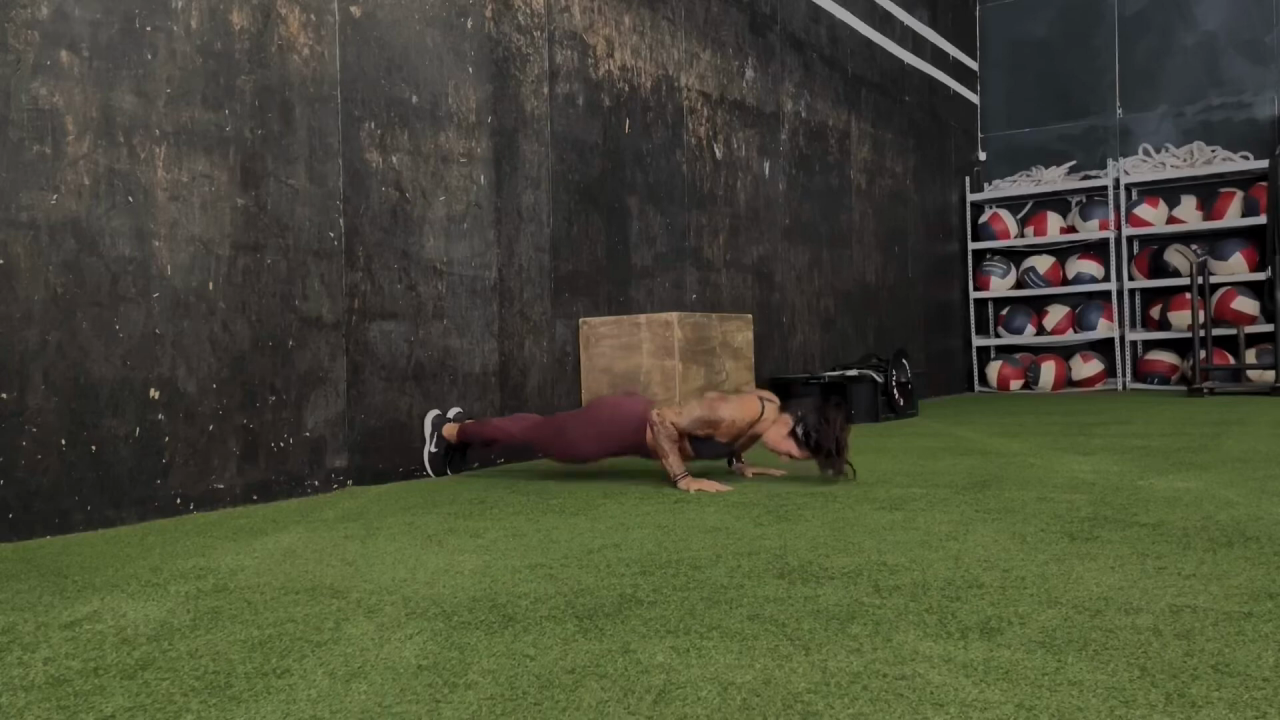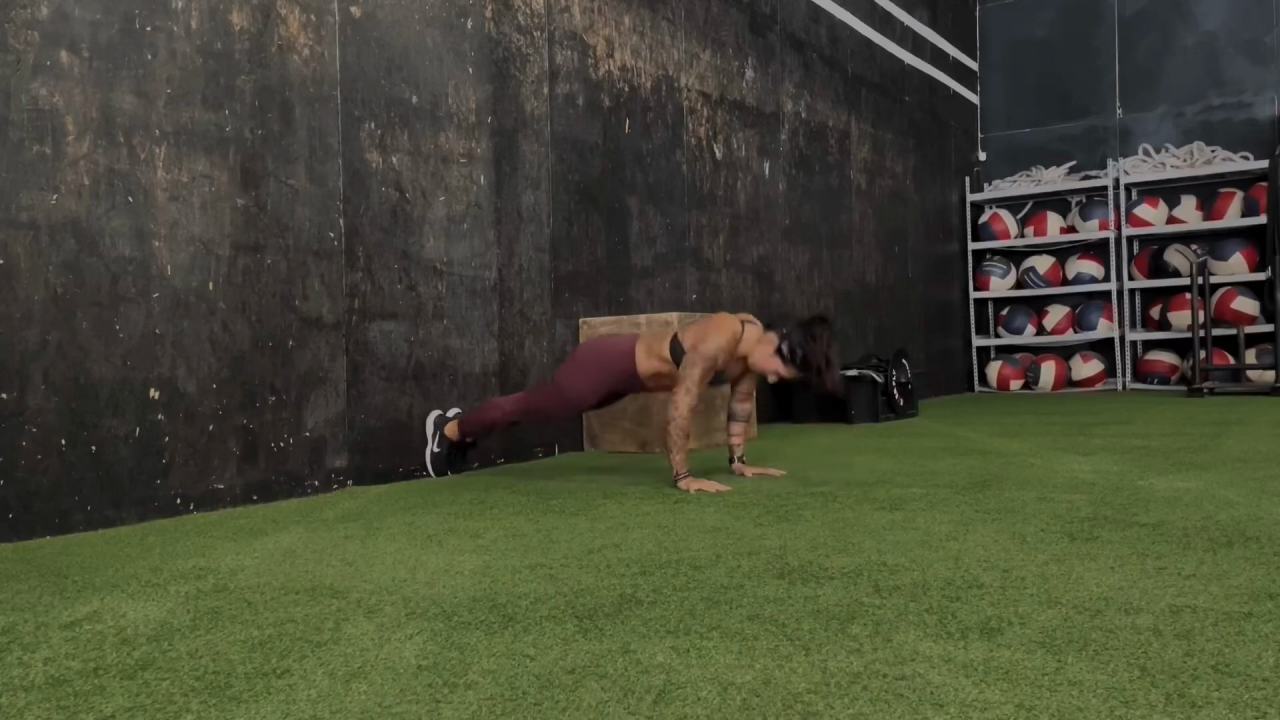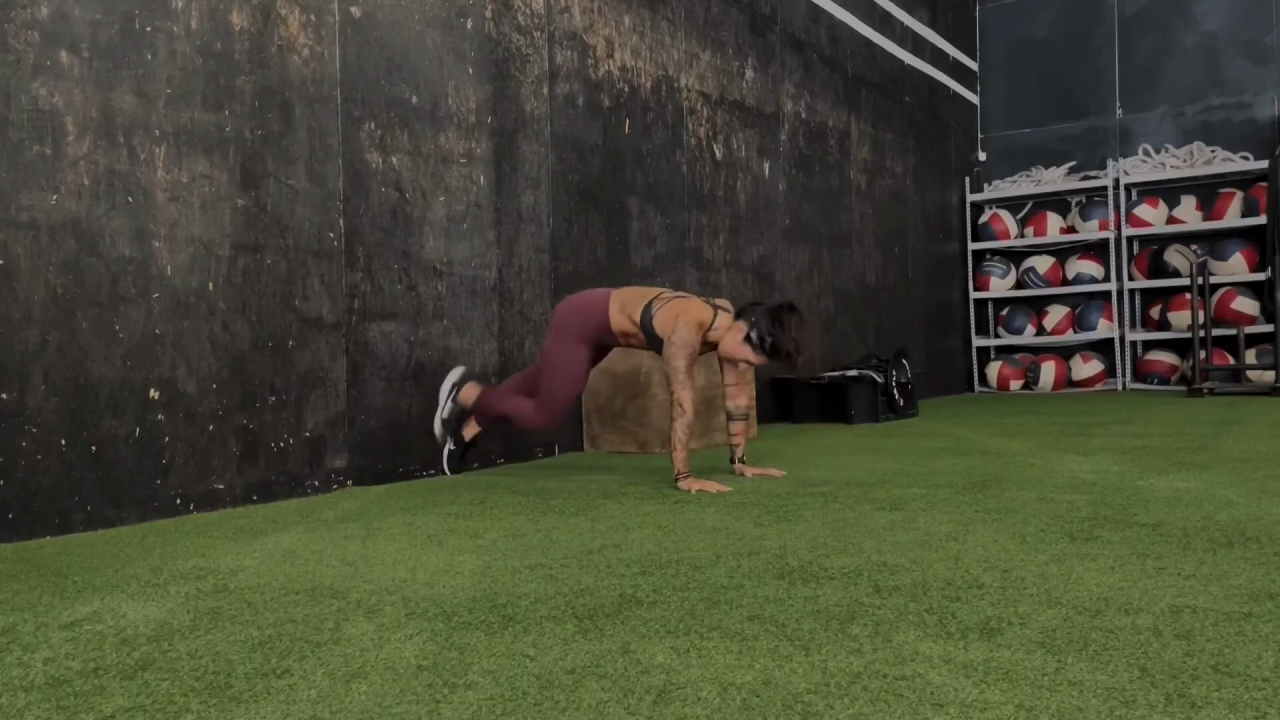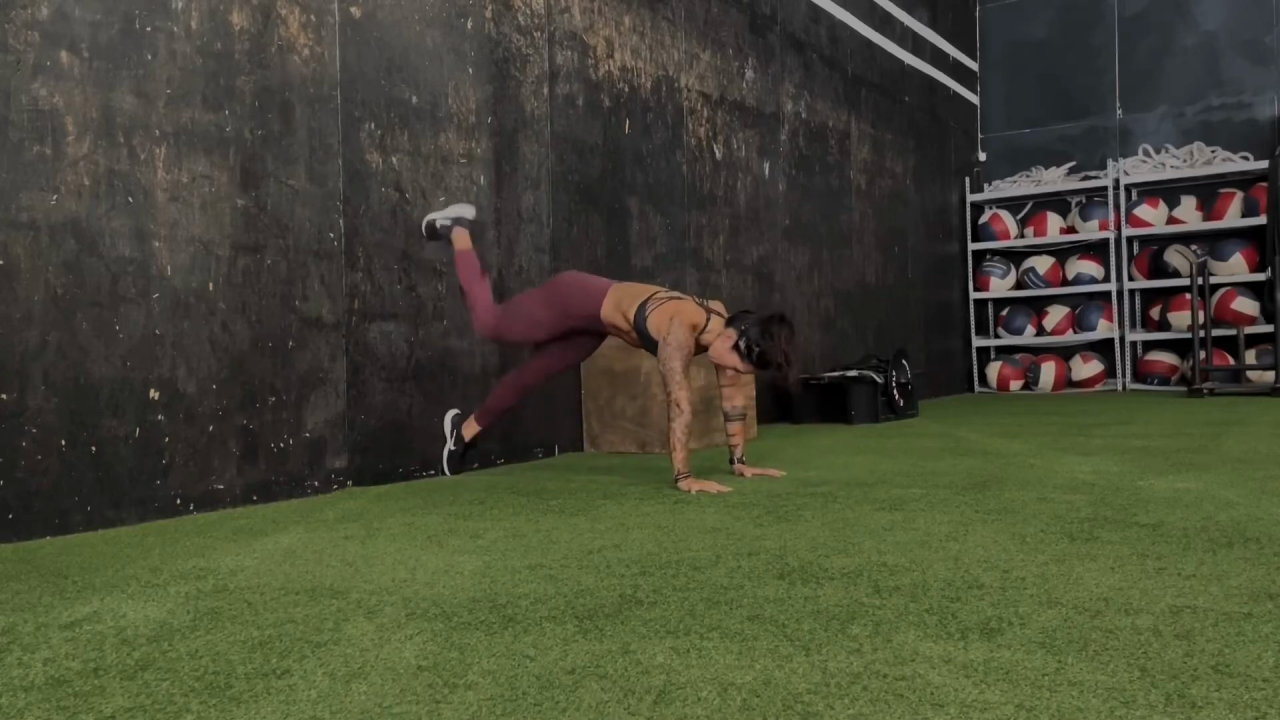
dt=0.4s
person 1, frame 1
left shoulder: (768, 411)
right shoulder: (739, 412)
right elbow: (663, 419)
left wrist: (737, 461)
right wrist: (683, 478)
left hip: (637, 419)
right hip: (620, 426)
left knee: (541, 427)
right knee: (528, 434)
left ankle: (462, 422)
right ankle: (446, 429)
person 1, frame 2
left shoulder: (756, 341)
right shoulder: (719, 342)
left elbow: (740, 404)
right elbow: (681, 407)
left wrist: (738, 460)
right wrist: (682, 475)
left hip: (628, 370)
right hip: (605, 363)
left knee: (534, 406)
right knee: (525, 407)
left ankle: (463, 426)
right ankle: (448, 429)
person 1, frame 3
left shoulder: (733, 325)
right shoulder: (689, 327)
left elbow: (738, 395)
right elbow: (682, 403)
left wrist: (739, 461)
right wrist: (684, 476)
left hip: (604, 327)
right hip: (581, 319)
left knee: (536, 384)
right knee: (543, 417)
left ankle: (464, 428)
right ankle: (465, 393)
person 1, frame 4
left shoulder: (726, 328)
right shoulder: (683, 331)
left elbow: (734, 398)
right elbow: (679, 405)
left wrist: (739, 460)
right wrist: (684, 478)
left hip: (598, 320)
right hip: (579, 301)
left knee: (528, 375)
right knee: (488, 322)
left ankle: (466, 429)
right ankle: (459, 229)
